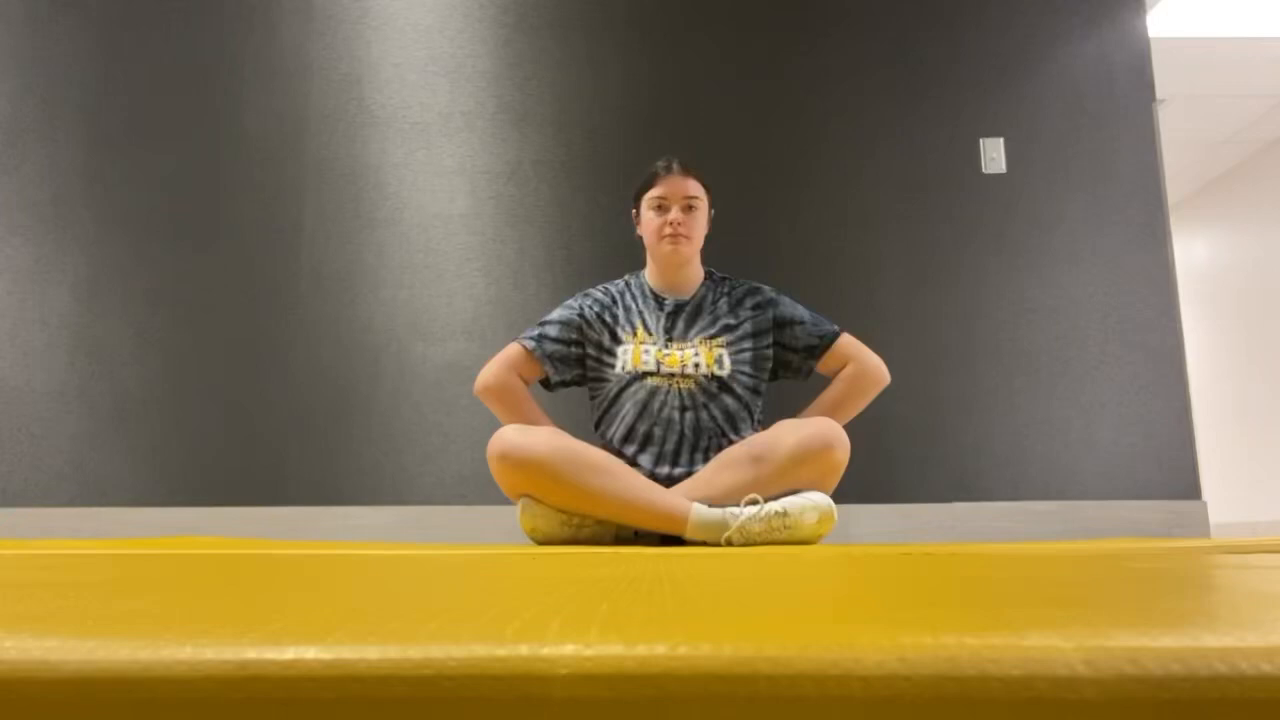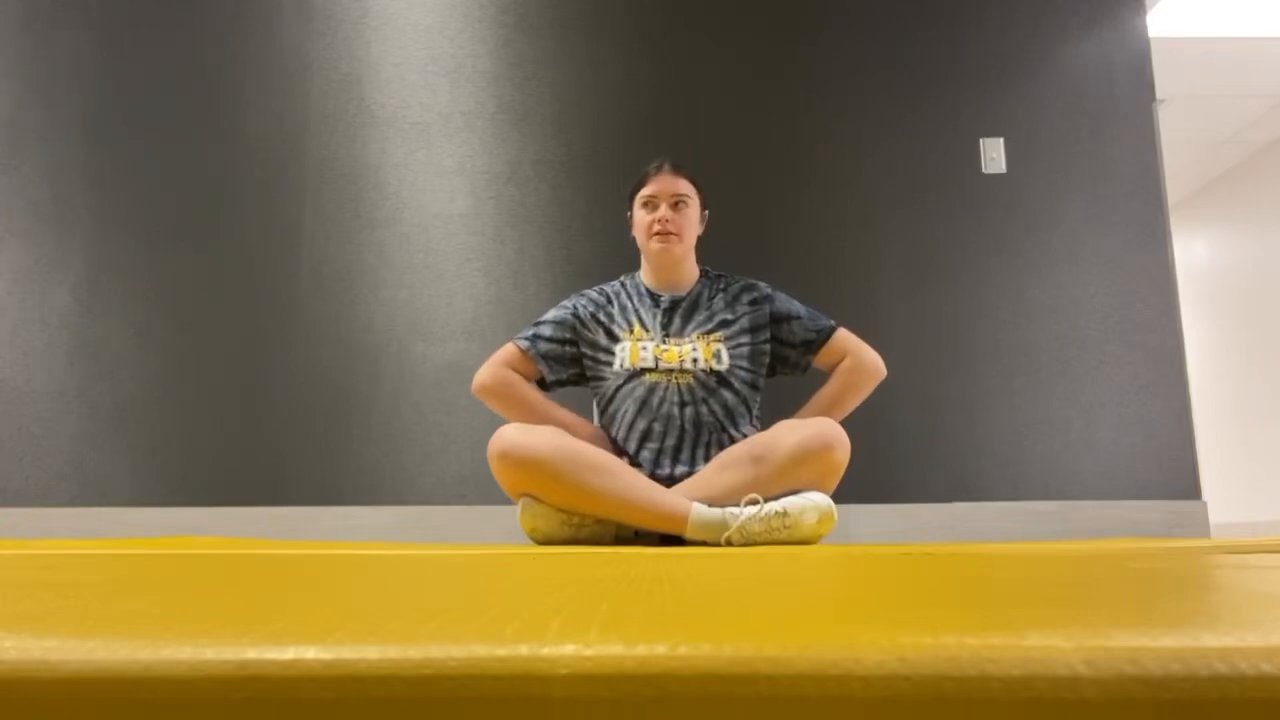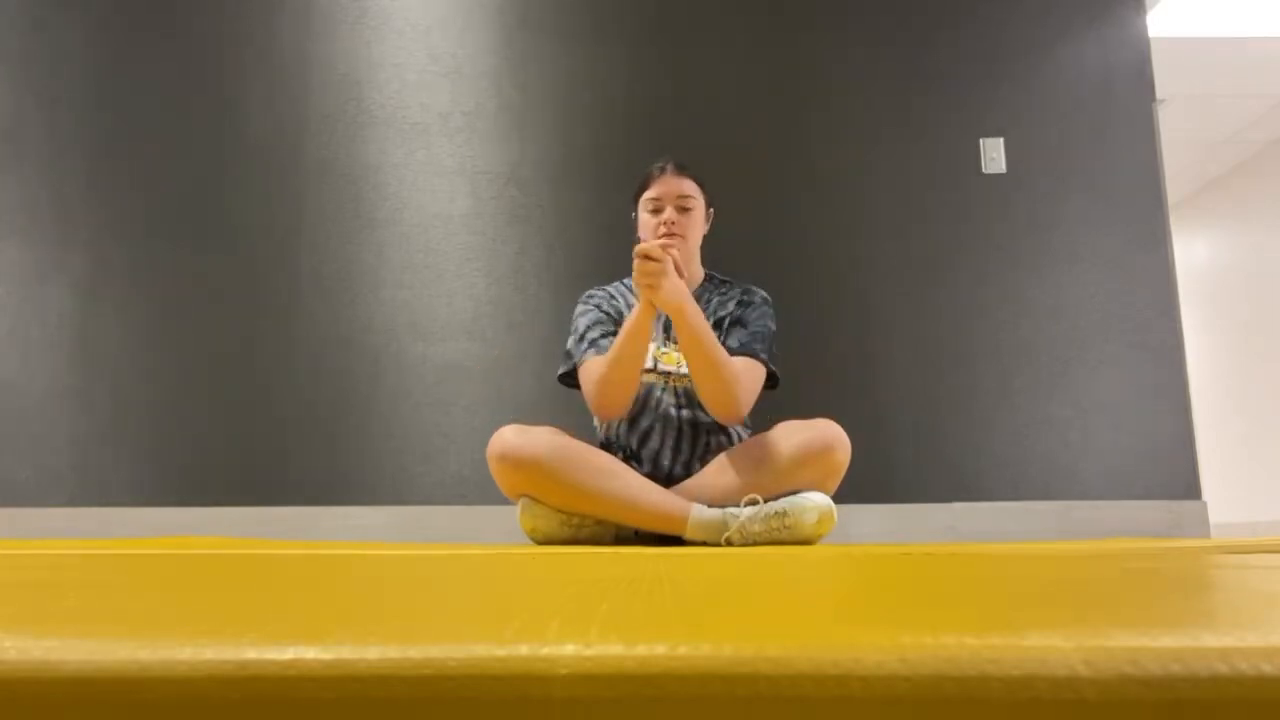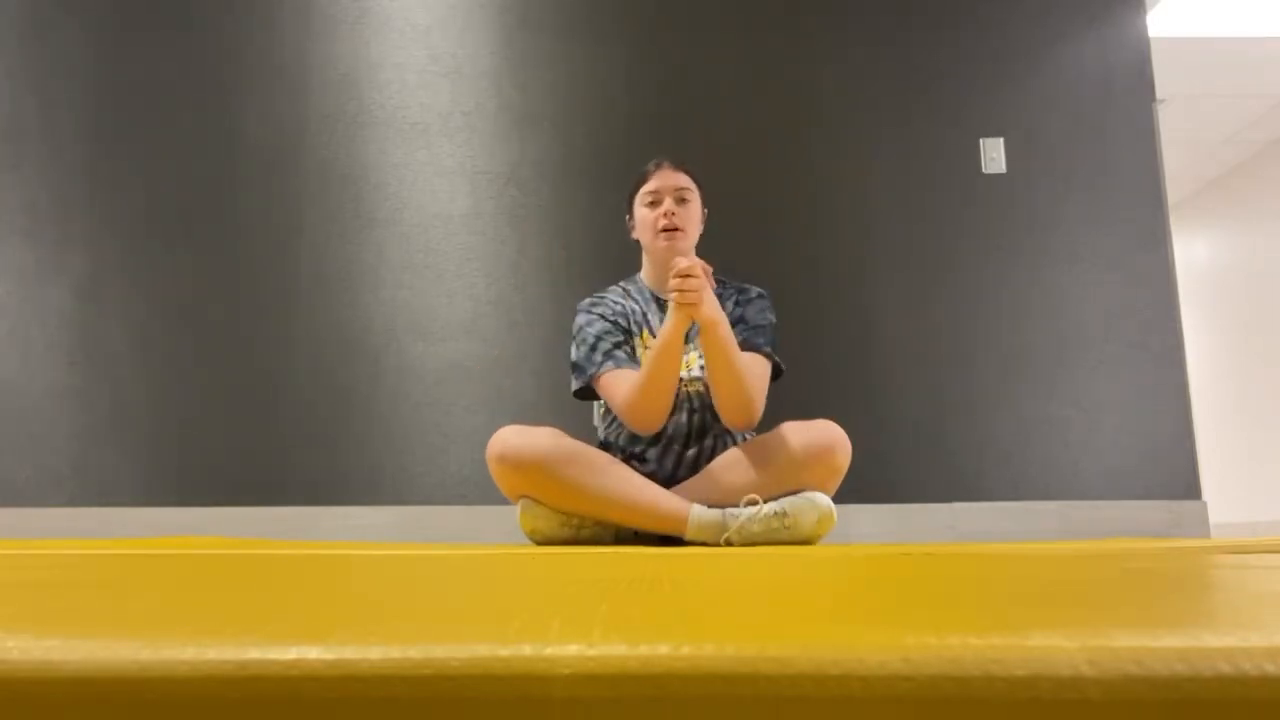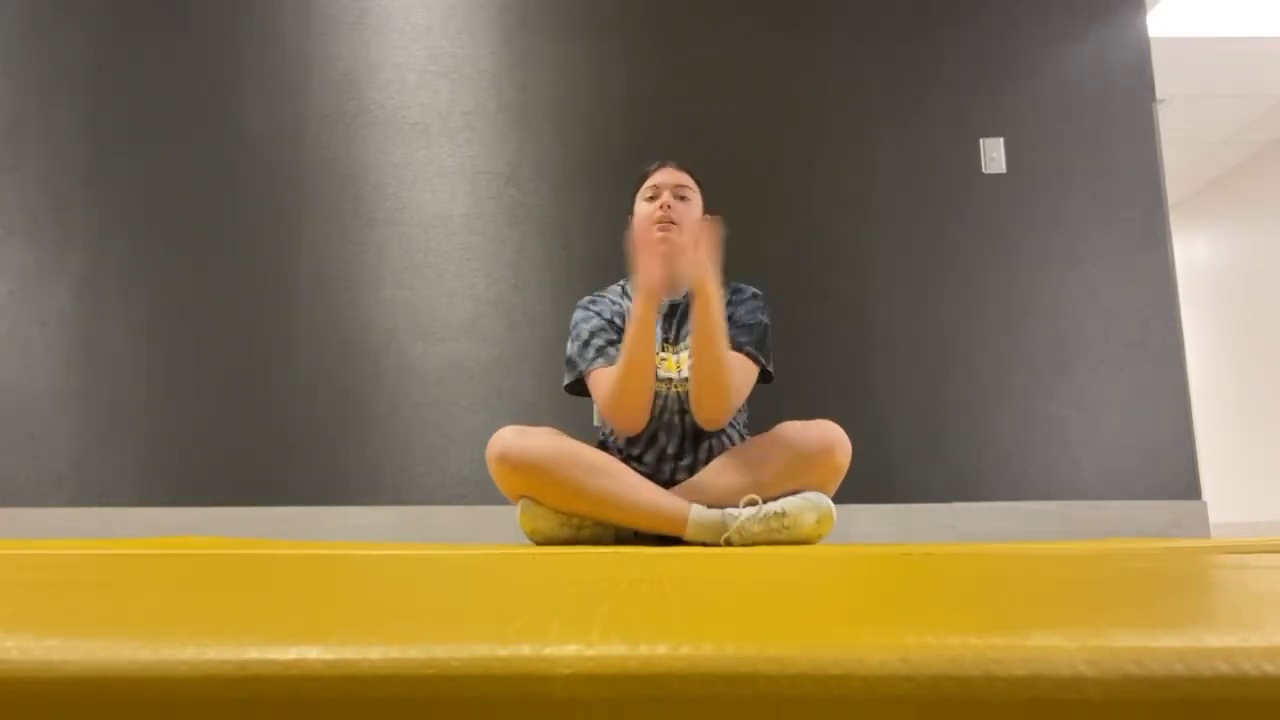
dt=1s
person 1, frame 1
left shoulder: (756, 308)
right shoulder: (597, 310)
left elbow: (868, 370)
right elbow: (495, 379)
left wrist: (781, 449)
right wrist: (566, 462)
left hip: (732, 490)
right hip: (617, 493)
left knee: (827, 441)
right knee: (509, 447)
left ankle: (591, 518)
right ankle: (720, 523)
person 1, frame 2
left shoulder: (752, 304)
right shoulder: (592, 310)
left elbow: (865, 364)
right elbow: (491, 379)
left wrist: (787, 444)
right wrist: (583, 434)
left hip: (733, 489)
right hip: (619, 491)
left knee: (827, 442)
right knee: (510, 446)
right ankle: (720, 523)
person 1, frame 3
left shoulder: (747, 305)
right shoulder: (601, 304)
left elbow: (730, 406)
right elbow: (606, 407)
left wrist: (678, 301)
right wrist: (645, 305)
left hip: (724, 480)
right hip: (621, 486)
left knee: (827, 441)
right knee: (509, 446)
left ankle: (599, 519)
right ankle: (722, 524)
person 1, frame 4
left shoulder: (745, 303)
right shoulder: (601, 312)
left elbow: (743, 414)
right elbow: (641, 418)
left wrist: (709, 314)
right wrist: (679, 316)
right hip: (624, 484)
left knee: (827, 442)
right knee: (510, 447)
left ankle: (610, 521)
right ankle: (722, 524)
person 1, frame 5
left shoulder: (740, 303)
right shoulder: (598, 311)
left elbow: (714, 412)
right elbow: (625, 419)
left wrist: (707, 291)
right wrist: (646, 300)
right hip: (622, 483)
left knee: (827, 442)
right knee: (509, 447)
left ankle: (614, 521)
right ankle: (723, 524)
